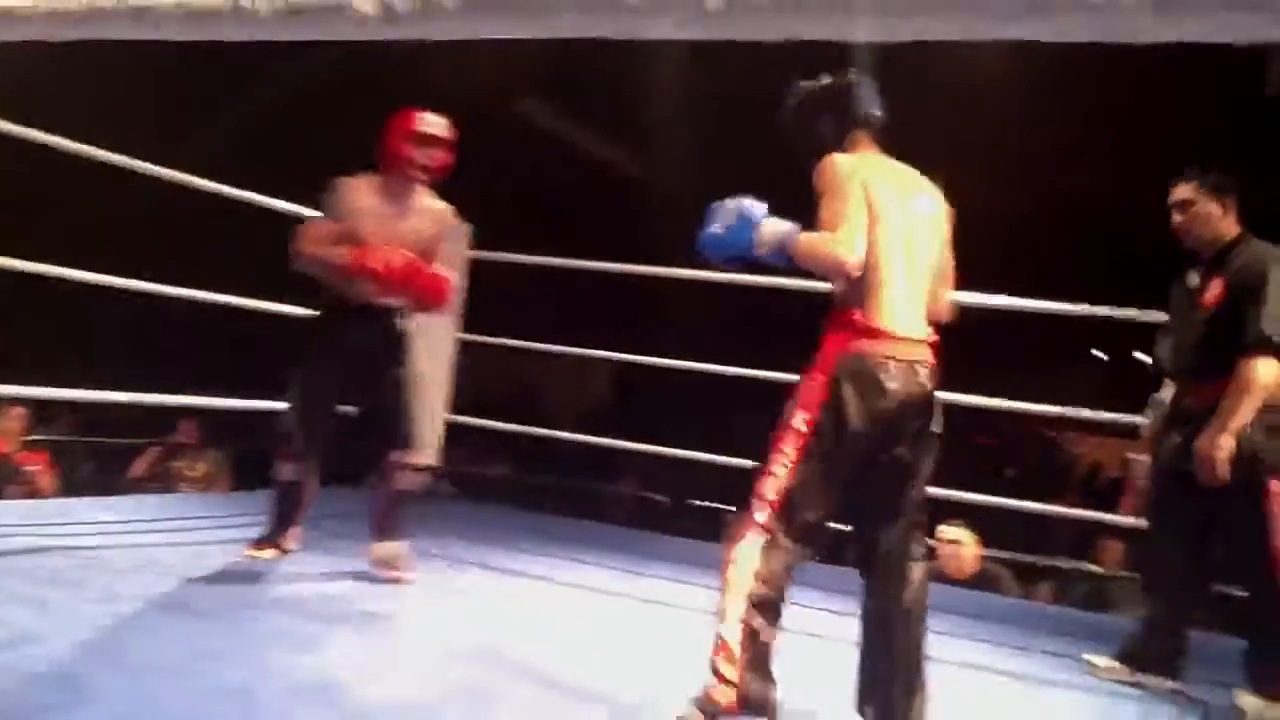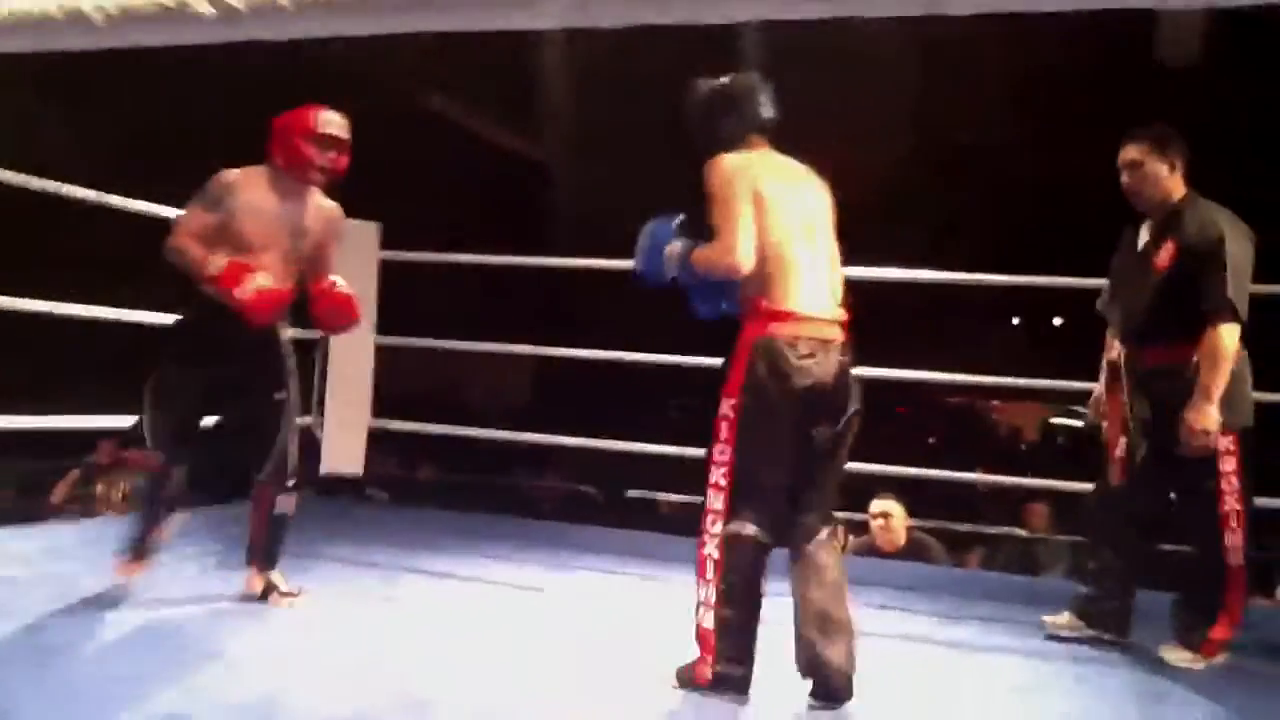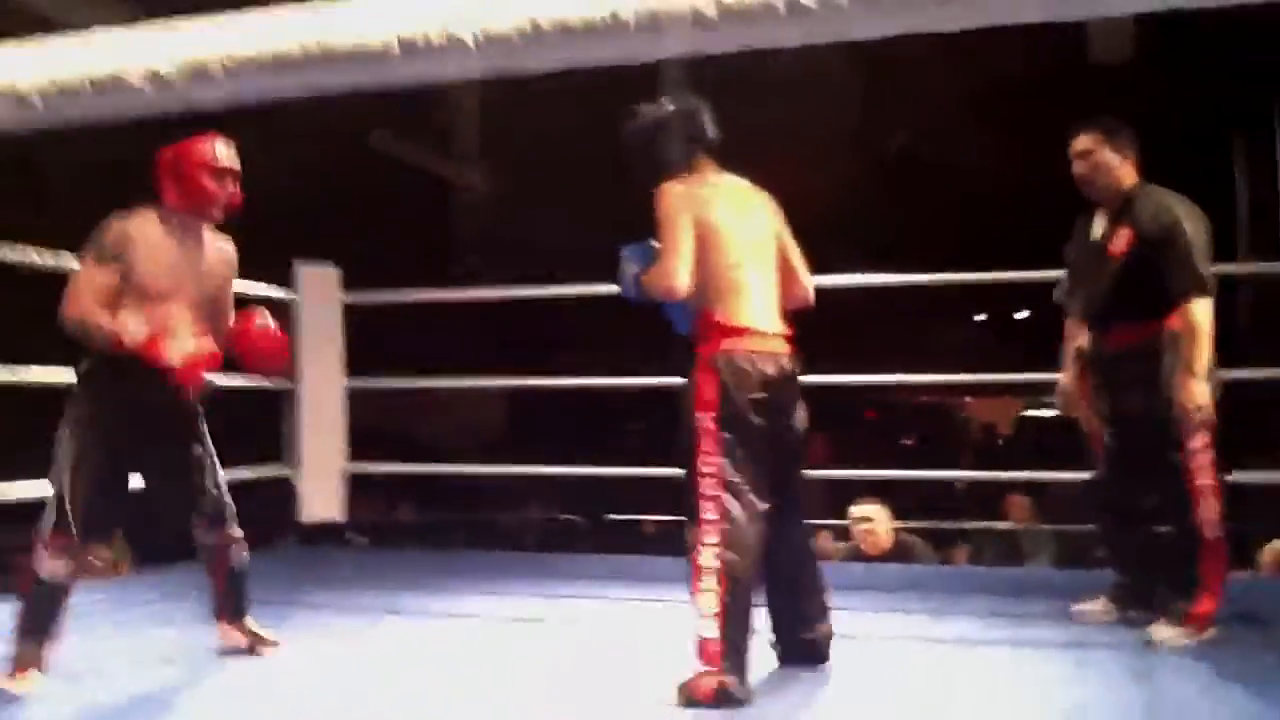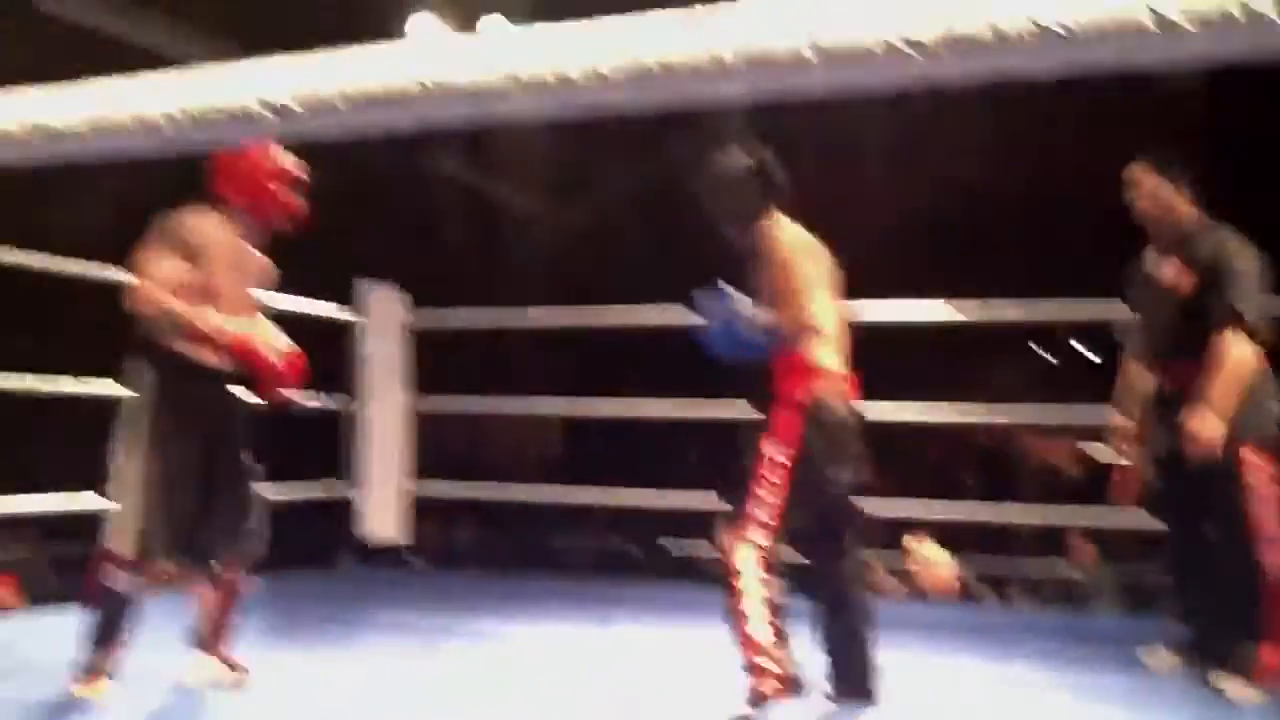
dt=0.3s
person 1, frame 1
left shoulder: (843, 169)
right shoulder: (930, 193)
left elbow: (844, 254)
left wrist: (768, 235)
left hip: (856, 361)
right hip: (917, 372)
left knee: (772, 526)
right knee: (897, 549)
person 1, frame 2
left shoulder: (731, 167)
right shoulder: (810, 180)
left elbow: (737, 259)
left wrist: (675, 255)
left hip: (774, 346)
right hip: (830, 350)
left knee: (735, 512)
right knee: (813, 522)
left ankle: (723, 664)
right ankle: (829, 669)
person 1, frame 3
left shoulder: (678, 194)
right shoulder: (759, 197)
left elbow: (677, 281)
right elbow: (803, 291)
left wrist: (636, 275)
left hip: (730, 362)
right hip: (777, 359)
left knee: (724, 519)
right knee: (780, 508)
left ankle: (721, 673)
right ankle: (806, 637)
person 1, frame 4
left shoulder: (775, 240)
right shoulder: (798, 241)
left elbow: (809, 319)
left wrist: (743, 322)
right wrist: (749, 329)
left hip: (807, 400)
right hip: (834, 399)
left knee: (748, 537)
right knee: (834, 543)
left ankle: (772, 666)
person 2, frame 1
right shoulder: (1193, 276)
left wrist: (1225, 431)
right wrist: (1163, 420)
right hip: (1190, 437)
right knee: (1170, 551)
right ankle: (1152, 657)
person 2, frame 2
left shoulder: (1216, 230)
right shoulder: (1135, 238)
left elbow: (1226, 323)
right elbow: (1119, 320)
left wrist: (1206, 402)
right wrist: (1108, 379)
left hip: (1199, 404)
right hip: (1144, 398)
left knee: (1211, 521)
right knee: (1119, 505)
left ankle: (1203, 634)
right ankle: (1102, 611)
person 2, frame 3
left shoulder: (1167, 214)
right shoulder: (1088, 229)
left elbow: (1196, 299)
right elbow: (1077, 307)
left wrist: (1194, 377)
right wrist: (1072, 368)
left hip: (1165, 381)
right hip: (1112, 383)
left knee: (1187, 496)
right knee: (1119, 491)
left ankle: (1191, 608)
right ankle: (1137, 589)
person 2, frame 4
left shoulder: (1223, 250)
right shoulder: (1149, 265)
right elbow: (1140, 349)
left wrist: (1209, 408)
right wrist: (1129, 412)
left hip: (1227, 418)
right hip: (1173, 419)
right knee: (1187, 534)
right ankle: (1208, 639)
person 3, frame 1
left shoulder: (441, 217)
right shoulder: (350, 193)
left elbow: (432, 278)
right elbow: (304, 252)
left wrist: (433, 286)
right wrist: (362, 260)
left hip: (389, 330)
right hip: (340, 322)
left knee: (400, 440)
right knee: (305, 432)
left ankle: (386, 542)
right ankle: (283, 531)
person 3, frame 2
left shoulder: (328, 216)
right shoulder: (232, 186)
left elbow: (318, 282)
right elbow: (178, 243)
left wrist: (334, 303)
right wrist: (229, 275)
left hip: (265, 339)
right hip: (208, 327)
left knee: (278, 462)
right knee: (160, 444)
left ankle: (262, 571)
right ankle: (147, 533)
person 3, frame 3
left shoulder: (222, 254)
right shoulder: (124, 234)
right elbow: (76, 312)
left wrist: (253, 340)
right wrist: (151, 343)
left hip: (174, 394)
right hip: (112, 386)
left knee: (218, 515)
right knee: (72, 528)
left ankle: (234, 622)
person 3, frame 4
left shoulder: (256, 261)
right shoulder: (193, 230)
right elbow: (148, 300)
left wrist: (264, 358)
right wrist: (229, 334)
left hip: (216, 395)
right hip: (167, 384)
left knee: (232, 529)
right knee: (143, 533)
left ankle: (212, 648)
right ankle: (98, 660)
